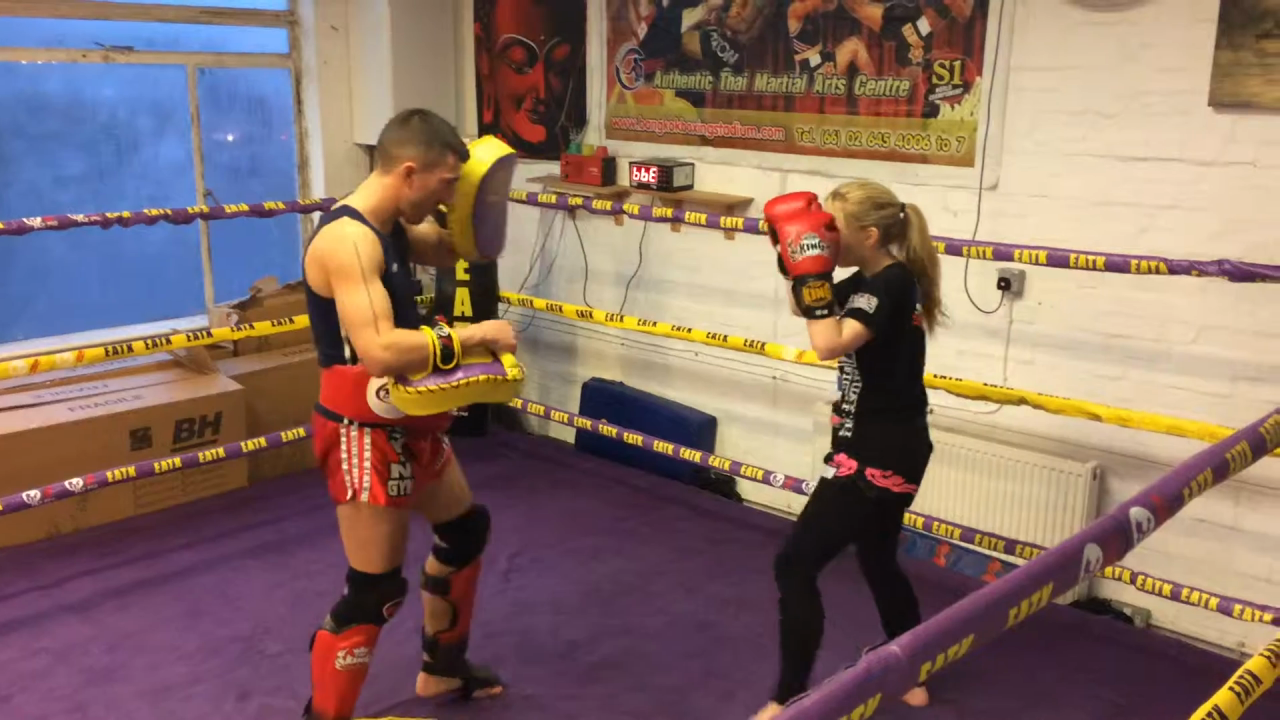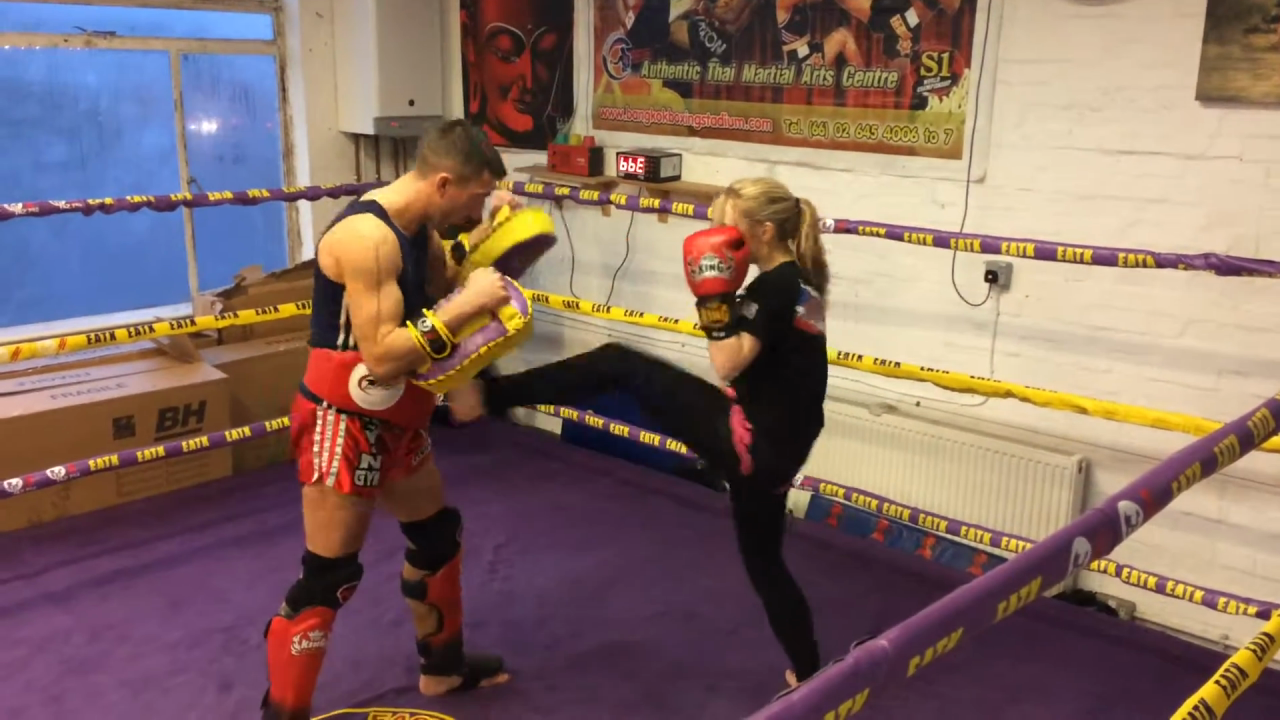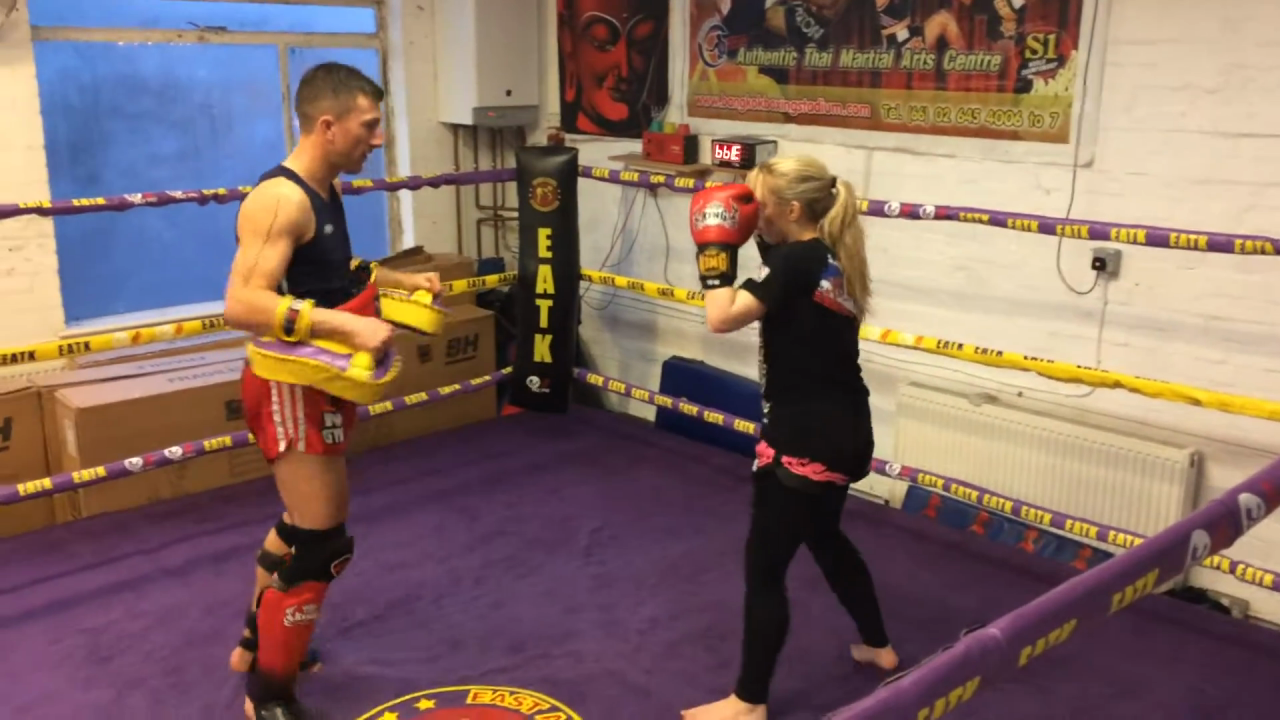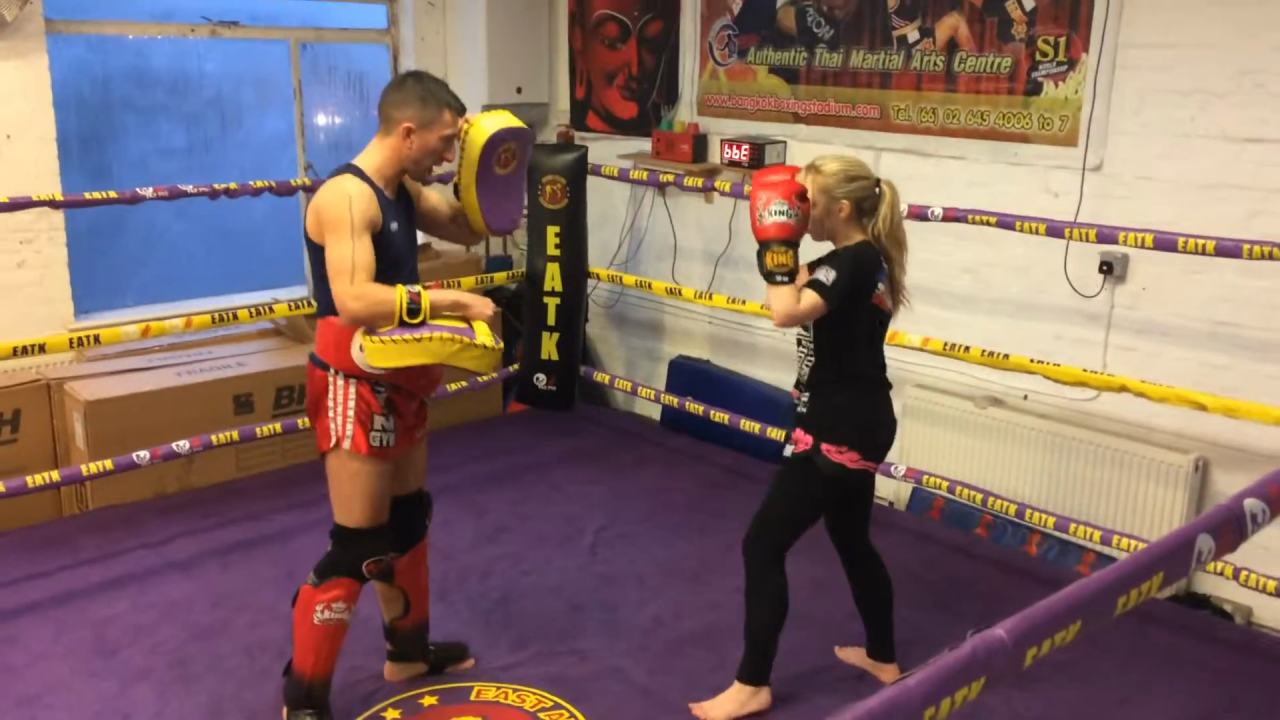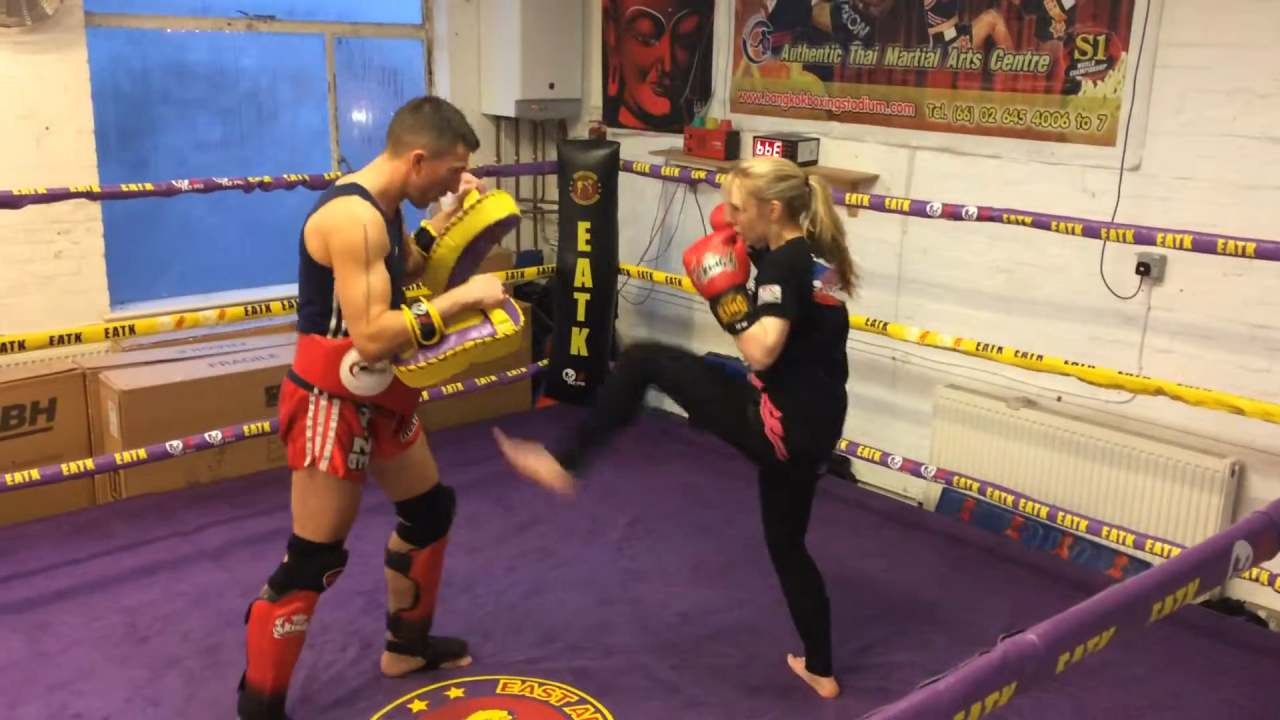
dt=1s
person 1, frame 1
left shoulder: (389, 224)
right shoulder: (347, 240)
left elbow: (446, 252)
right elbow: (379, 350)
right wrist: (477, 335)
left hip: (410, 422)
right hip: (366, 433)
left knee: (465, 530)
right knee: (375, 589)
left ankle: (442, 665)
person 1, frame 2
left shoulder: (415, 224)
right shoulder: (366, 236)
left elbow: (442, 283)
right elbow: (383, 356)
right wrist: (467, 305)
left hip: (395, 414)
right hip: (345, 419)
left knee: (437, 533)
right knee: (328, 577)
left ankle: (442, 663)
person 1, frame 3
left shoulder: (326, 187)
right shoulder: (280, 200)
right elbow: (242, 304)
left wrist: (400, 279)
right wrist: (342, 325)
left hip: (323, 386)
right hip: (292, 390)
left knee: (306, 522)
right knee: (321, 547)
left ankle: (258, 642)
person 1, frame 4
left shoulder: (401, 188)
right shoulder: (346, 196)
left elbow: (466, 229)
right elbow: (354, 301)
right wrist: (454, 300)
left hip: (398, 381)
right hip: (354, 387)
left knee: (409, 519)
right knee: (357, 546)
left ankle: (409, 648)
person 1, frame 5
left shoulder: (382, 206)
right shoulder: (352, 219)
left elbow: (401, 272)
right elbow: (373, 336)
left wrist: (449, 220)
right wrist: (463, 297)
left hip: (378, 398)
right hip: (332, 403)
left knee: (429, 510)
right knee: (312, 562)
left ankle: (407, 643)
person 2, frame 1
left shoulder: (892, 284)
right shoulder: (876, 280)
left elbow: (828, 344)
right elbow: (829, 317)
left wrist: (810, 267)
right wrist: (795, 257)
left hip: (878, 454)
right hip: (891, 450)
left knee: (795, 565)
right knee: (879, 562)
person 2, frame 2
left shoulder: (772, 285)
right shoulder: (797, 280)
left elbow: (729, 364)
left wrist: (715, 294)
left hip: (745, 433)
right hip: (776, 448)
left knee: (618, 363)
right knee: (764, 561)
left ankle: (486, 396)
right ankle: (813, 676)
person 2, frame 3
left shoulder: (795, 261)
right shoulder: (831, 258)
left elbow: (721, 317)
left wrist: (715, 247)
right wrist: (761, 242)
left hip: (803, 439)
right hip: (845, 432)
left knee: (764, 567)
right knee: (825, 537)
right ankle: (878, 645)
person 2, frame 4
left shoulder: (854, 263)
right shoulder: (861, 258)
left elbow: (786, 311)
right elbow: (806, 290)
left wrist: (775, 241)
right wrist: (784, 239)
left hip: (836, 432)
right hip: (859, 426)
left knee: (762, 545)
right knee: (852, 540)
right ankle: (882, 656)
person 2, frame 5
left shoulder: (785, 261)
right shoulder: (821, 256)
left elbow: (763, 351)
left wrist: (722, 293)
right wrist: (753, 256)
left hip: (773, 415)
right hip: (811, 428)
left knee: (644, 359)
right knee: (786, 547)
left ankle: (560, 463)
right ankle: (821, 670)
